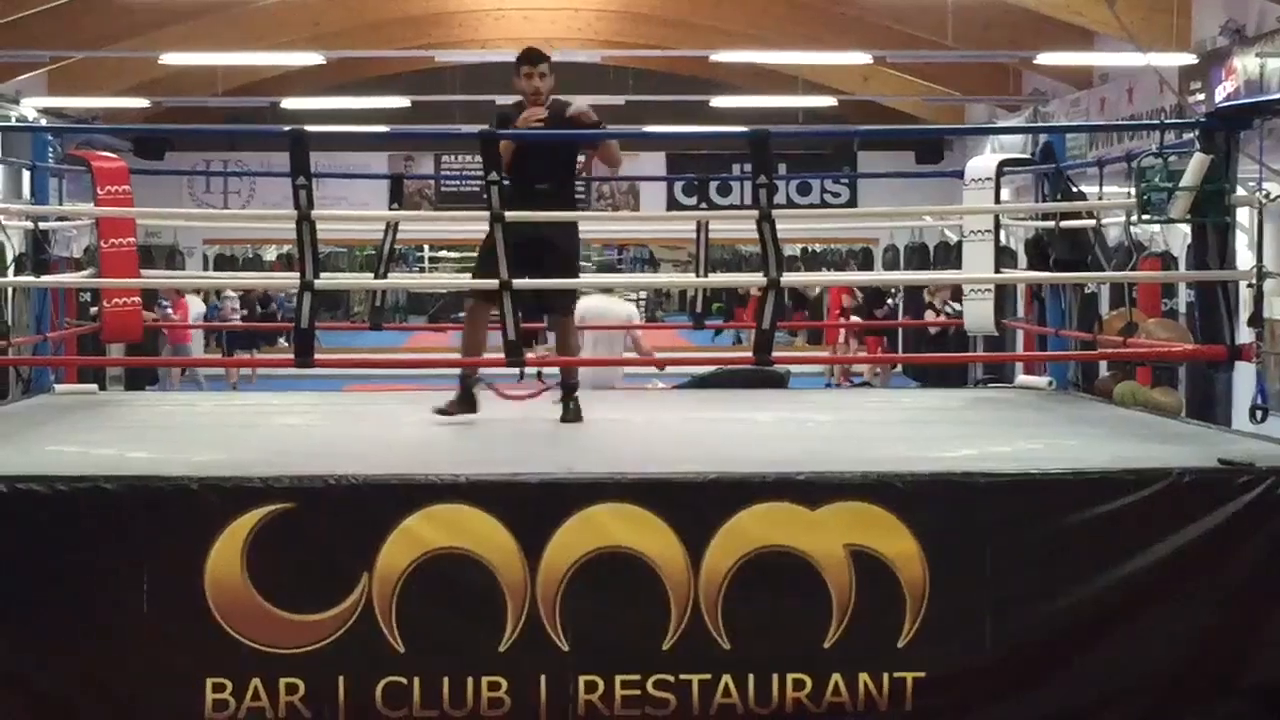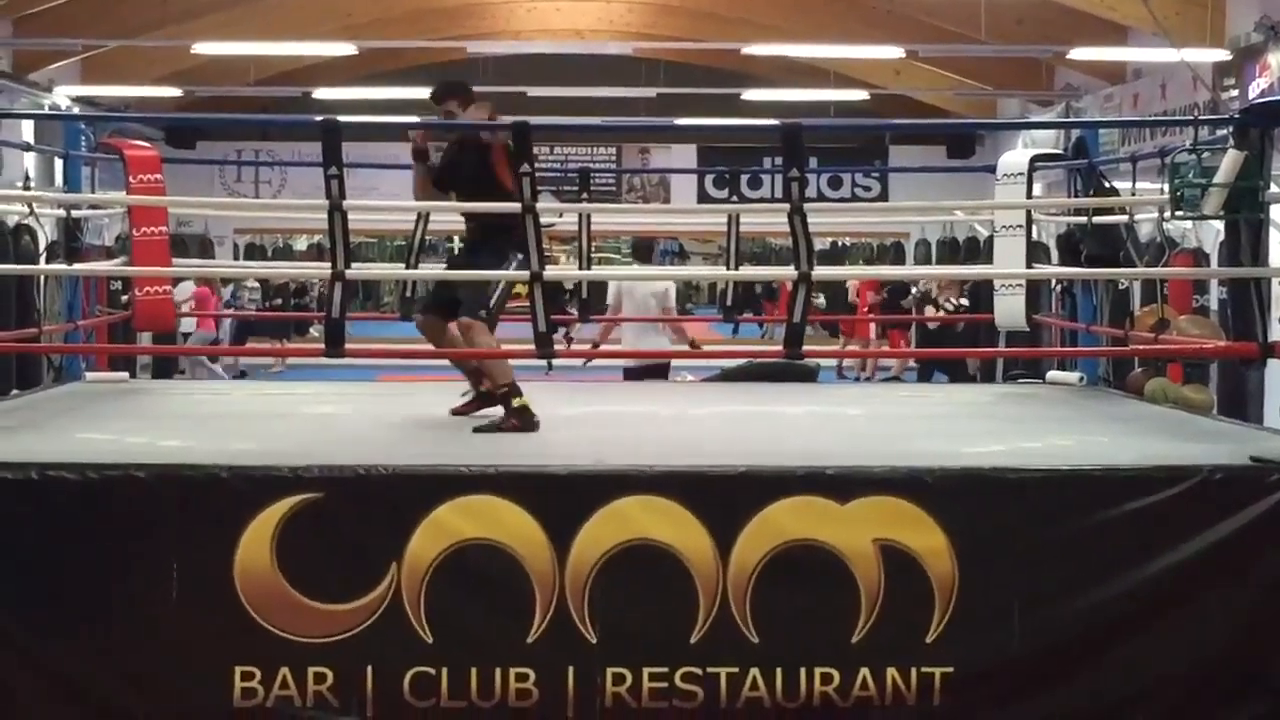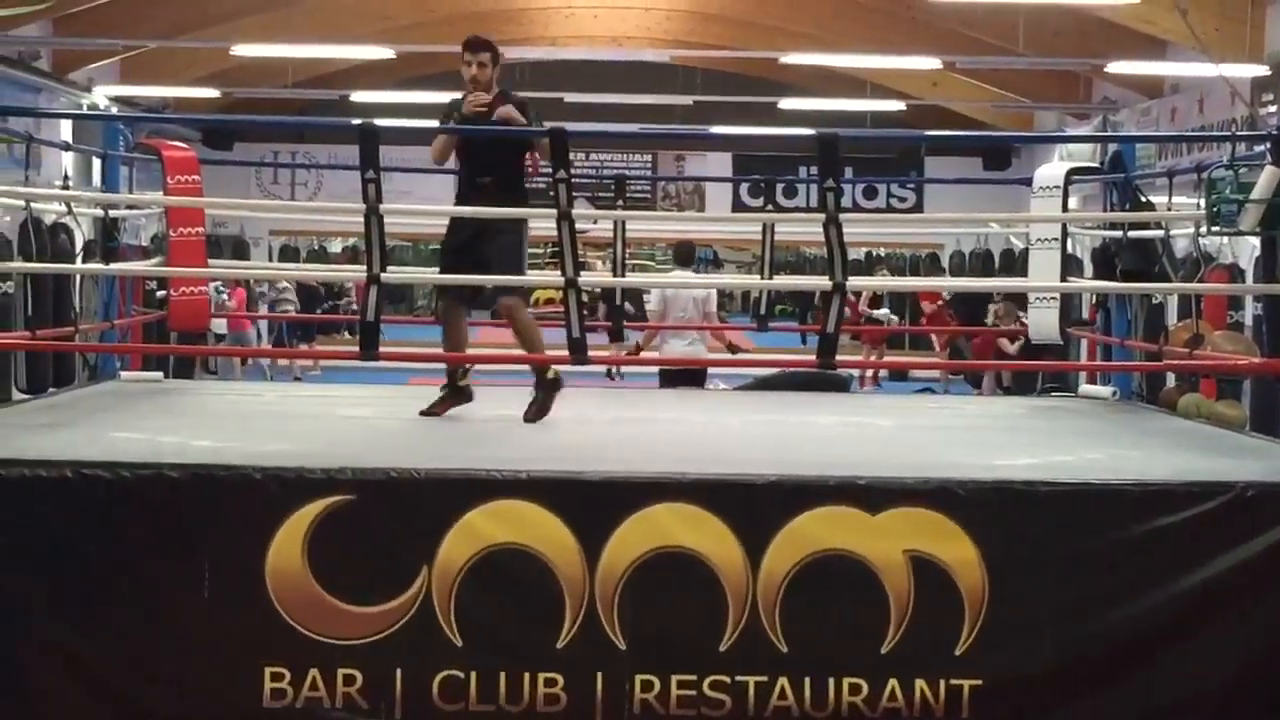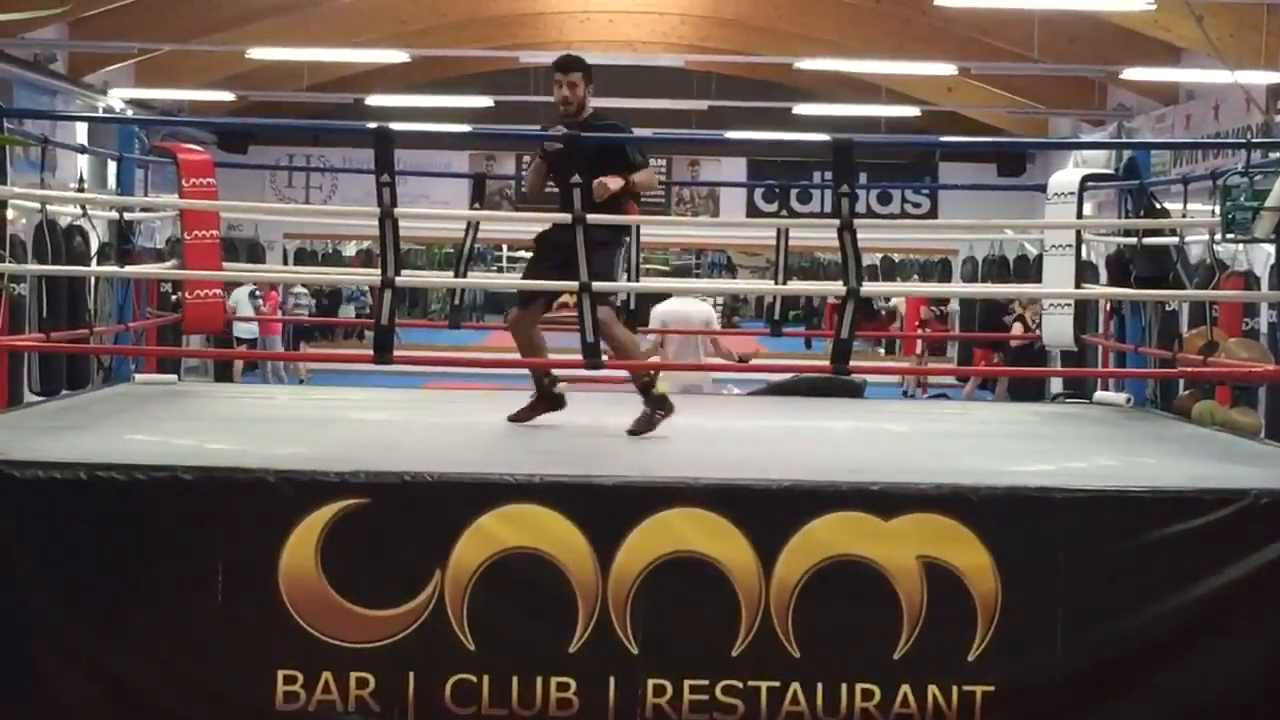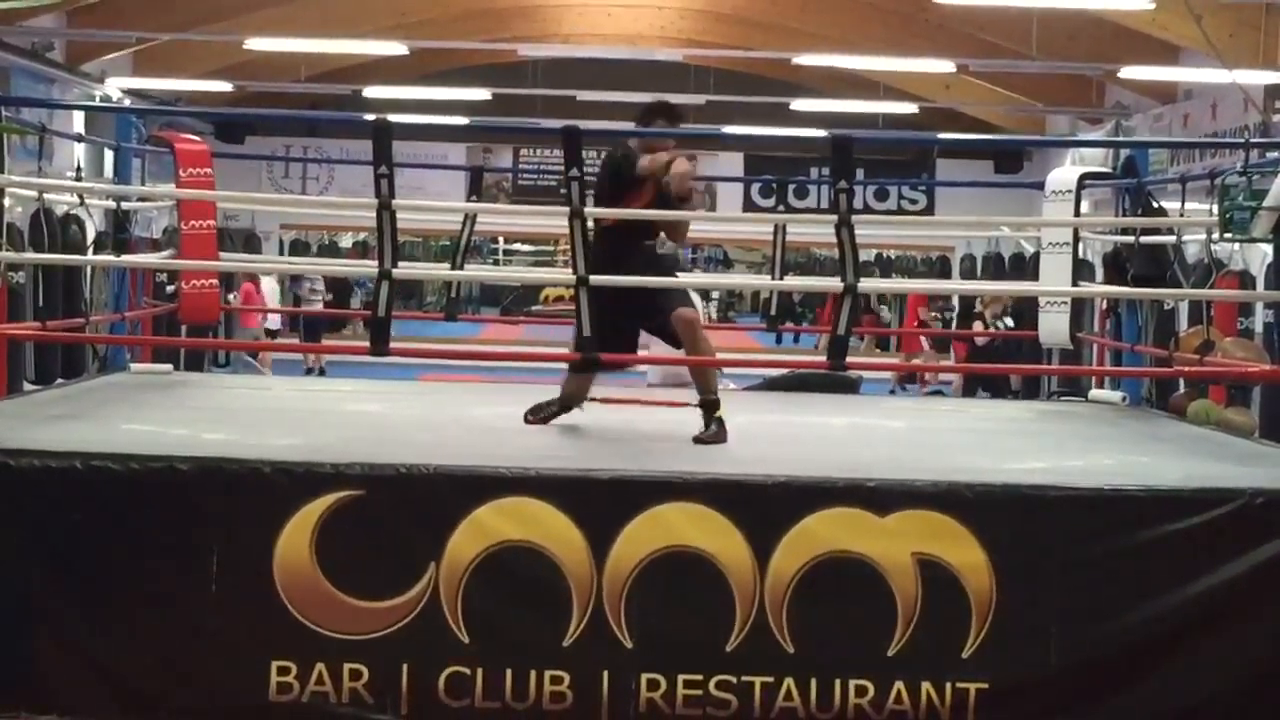
dt=1s
person 1, frame 1
left shoulder: (571, 118)
right shoulder: (507, 118)
left elbow: (614, 161)
left wrist: (594, 124)
right wrist: (516, 132)
left hip: (557, 224)
right hip: (514, 221)
left knee: (561, 317)
right knee: (479, 302)
left ankle: (569, 395)
right ankle: (467, 391)
person 1, frame 2
left shoulder: (486, 139)
right shoulder: (453, 151)
right elbow: (425, 196)
left wrist: (489, 122)
right wrist: (420, 154)
left hip: (505, 246)
right hip: (476, 245)
left knee: (469, 322)
right knee: (429, 320)
left ankle: (518, 407)
right ankle: (484, 387)
person 1, frame 3
left shoulder: (514, 106)
right shoulder: (456, 108)
left elbow: (547, 152)
right elbow: (437, 156)
left wrist: (523, 126)
right wrist: (462, 115)
left hip: (507, 214)
right hip: (467, 215)
left knee: (509, 302)
right knee: (450, 305)
left ankle: (545, 379)
right ankle: (456, 384)
person 1, frame 4
left shoulder: (612, 130)
right shoulder: (553, 133)
left elbow: (648, 177)
right elbow: (532, 188)
left wrist: (621, 181)
right wrist: (545, 153)
left hip: (602, 235)
right hip: (562, 232)
left knee: (600, 314)
right knee: (521, 317)
left ankle: (654, 396)
right ankle: (547, 393)
person 1, frame 5
left shoulder: (665, 171)
right shoulder: (620, 161)
left elbow: (678, 235)
right elbow: (607, 213)
left wrist: (680, 196)
right wrist: (655, 172)
left hip: (647, 266)
right hip: (607, 270)
left knee: (686, 321)
right knee: (585, 368)
left ankle: (712, 416)
right ankle: (567, 399)
